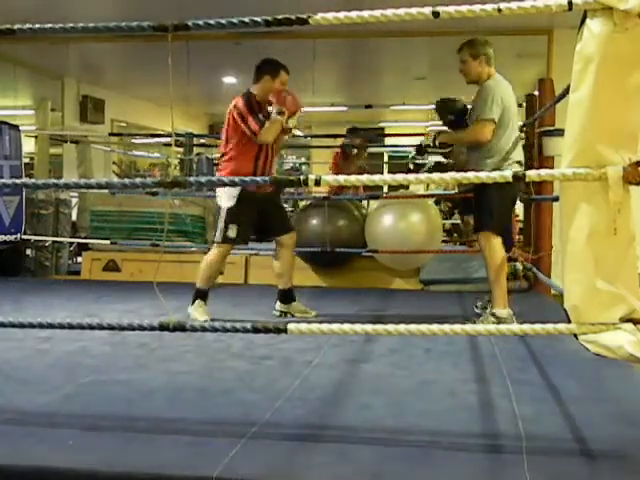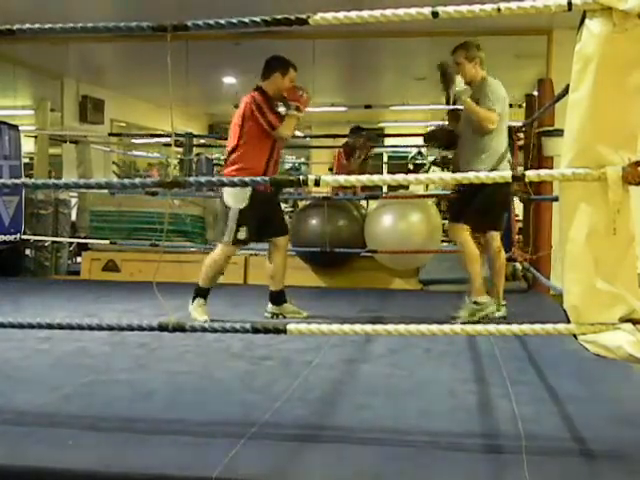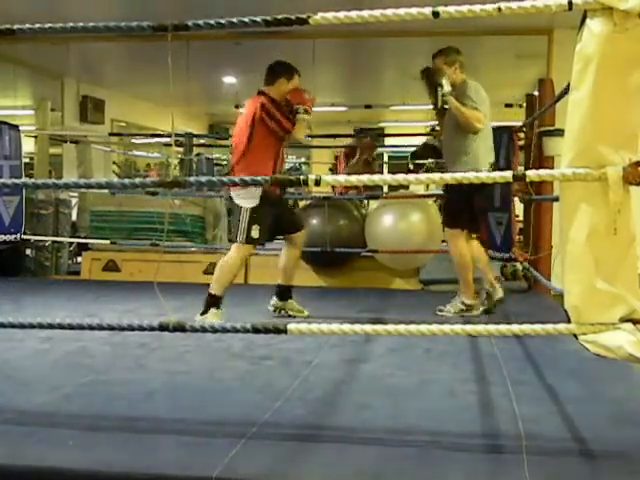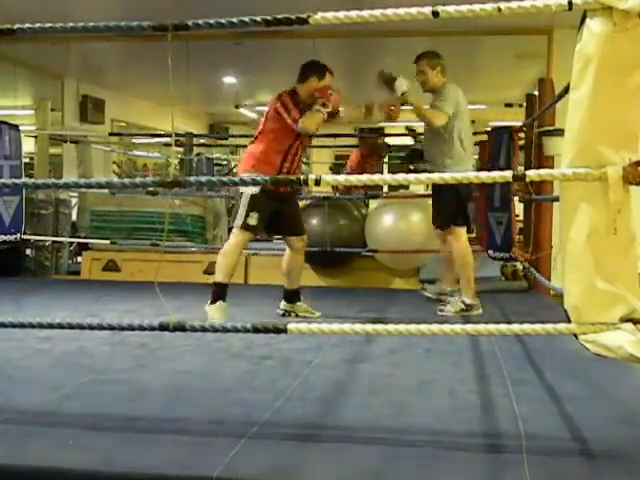
dt=0.3s
person 1, frame 1
left shoulder: (491, 88)
right shoulder: (496, 87)
left elbow: (482, 133)
left wrist: (446, 137)
right wrist: (456, 136)
left hip: (496, 174)
right hip: (499, 174)
left knee: (488, 237)
right knee: (494, 238)
left ankle: (500, 310)
right ankle: (497, 301)
person 1, frame 2
left shoulder: (489, 88)
right shoulder: (477, 92)
left elbow: (489, 123)
left wrist: (462, 96)
right wrist: (457, 154)
left hip: (487, 173)
right hip: (481, 172)
left knee: (458, 227)
right knee: (491, 235)
left ankle: (478, 297)
right ankle: (497, 302)
person 1, frame 3
left shoulder: (470, 90)
right shoulder: (460, 93)
left elbow: (476, 122)
left wrist: (448, 98)
left hip: (467, 173)
right hip: (463, 173)
left knee: (455, 235)
right knee: (468, 236)
left ankle: (469, 298)
right ankle: (491, 286)
person 1, frame 4
left shoulder: (448, 93)
right shoulder: (443, 95)
left elbow: (436, 119)
left wrist: (406, 96)
right wrist: (420, 153)
left hip: (453, 174)
right hip: (448, 173)
left knee: (455, 233)
right knee: (445, 231)
left ankle: (469, 298)
right ankle: (447, 285)
person 2, frame 1
left shoulder: (263, 109)
right shoulder: (242, 105)
left elbow: (273, 149)
right elbow: (264, 138)
left wrist: (285, 124)
right wrist: (281, 113)
left hip: (263, 189)
right hip: (238, 188)
left knee: (287, 239)
right knee: (223, 246)
left ankle: (285, 301)
right ankle: (198, 302)
person 2, frame 2
left shoulder: (267, 103)
right shoulder: (256, 100)
left elbow: (278, 139)
right elbow: (283, 132)
left wrist: (292, 111)
right wrist: (296, 107)
left hip: (263, 187)
right hip: (243, 185)
left knee: (280, 241)
right knee: (229, 247)
left ankle: (277, 303)
right ankle: (199, 299)
person 2, frame 3
left shoulder: (268, 106)
right shoulder: (264, 105)
left elbow: (284, 137)
right elbow: (297, 135)
left wrist: (296, 110)
right wrist: (303, 109)
left hip: (270, 189)
right hip: (252, 188)
left knee: (297, 237)
right knee: (242, 248)
left ankle: (283, 299)
right ankle: (209, 309)
person 2, frame 4
left shoulder: (308, 106)
right shoulder: (285, 100)
right elbow: (305, 126)
right wrist: (325, 104)
left hip: (284, 187)
right hip: (259, 179)
left knee: (298, 242)
right knee: (241, 237)
left ankle: (290, 301)
right ankle: (216, 302)
